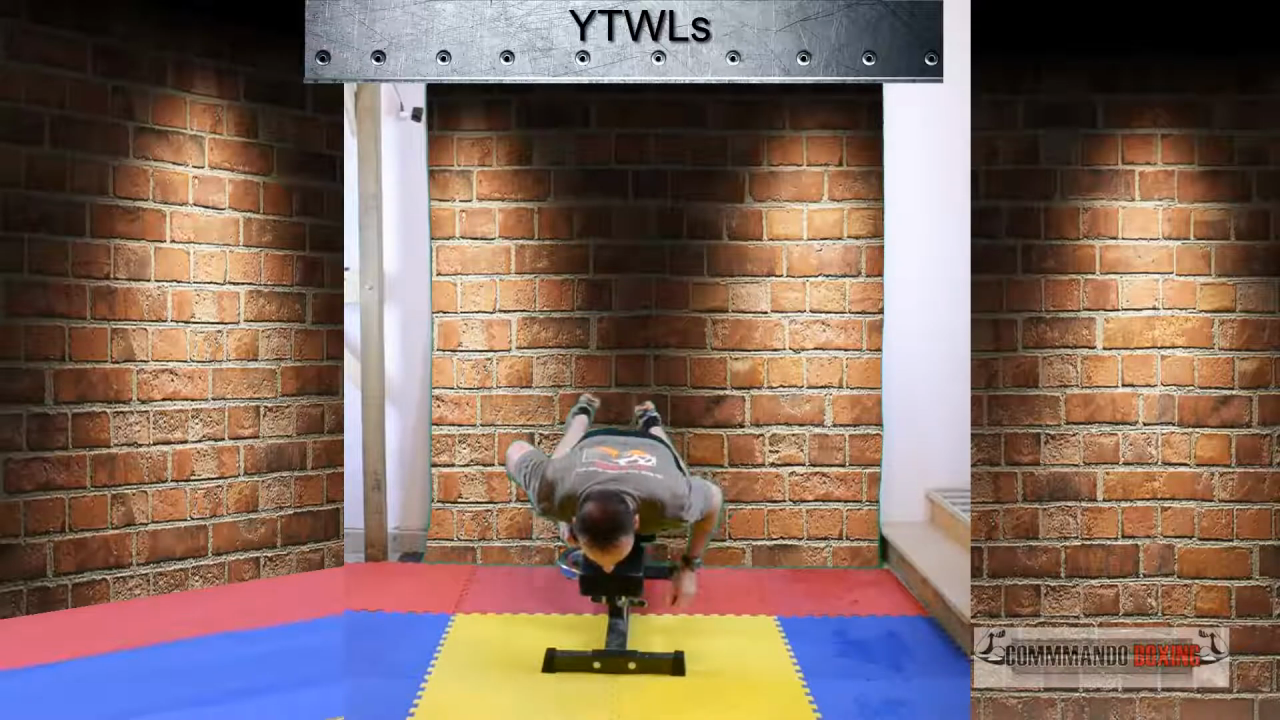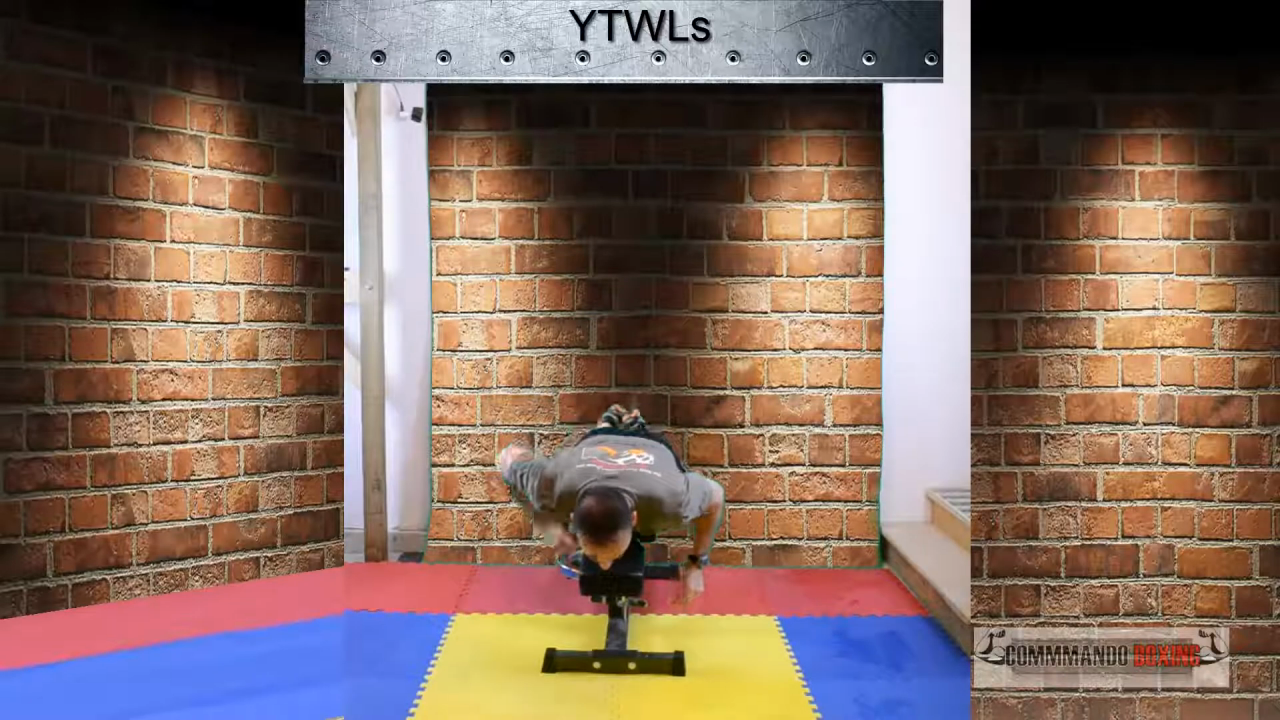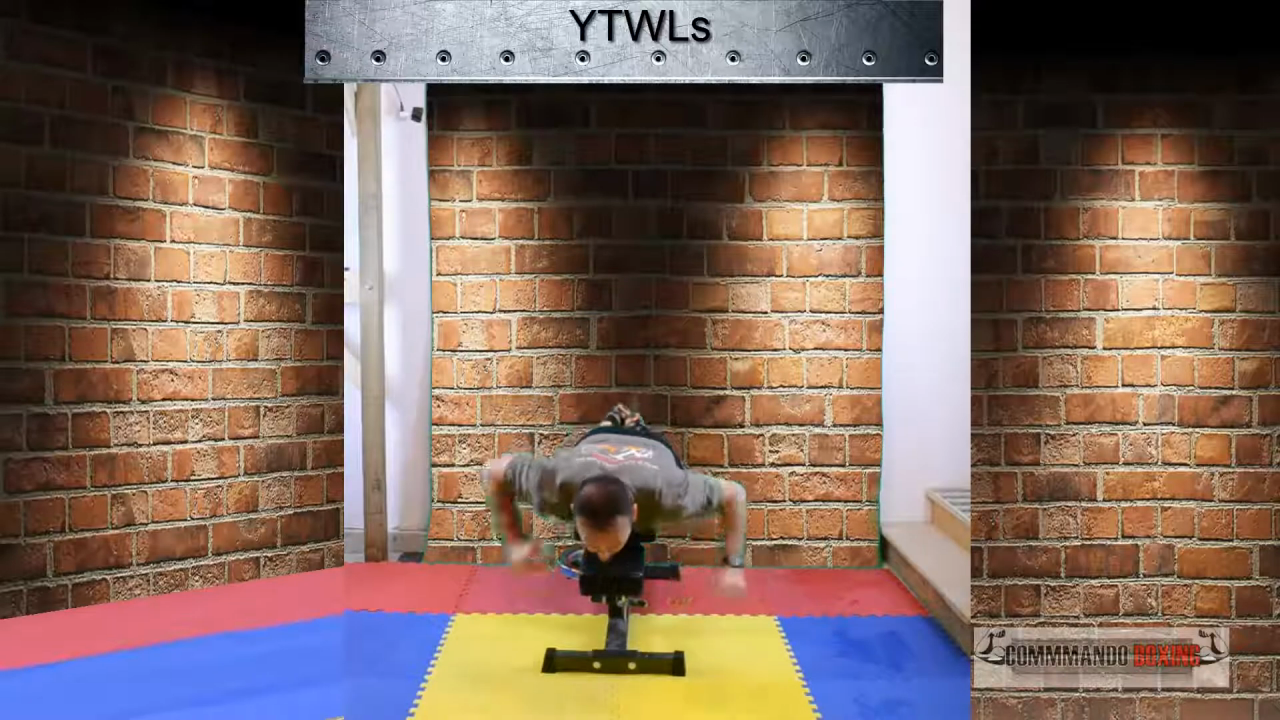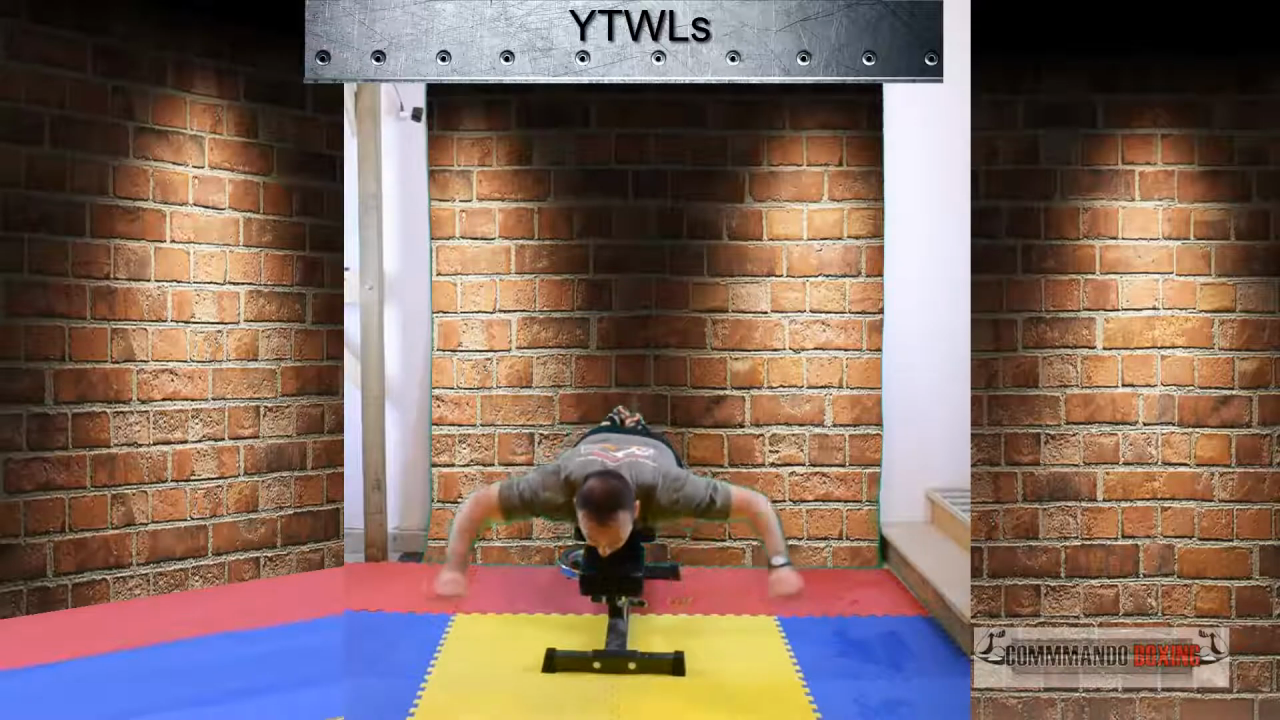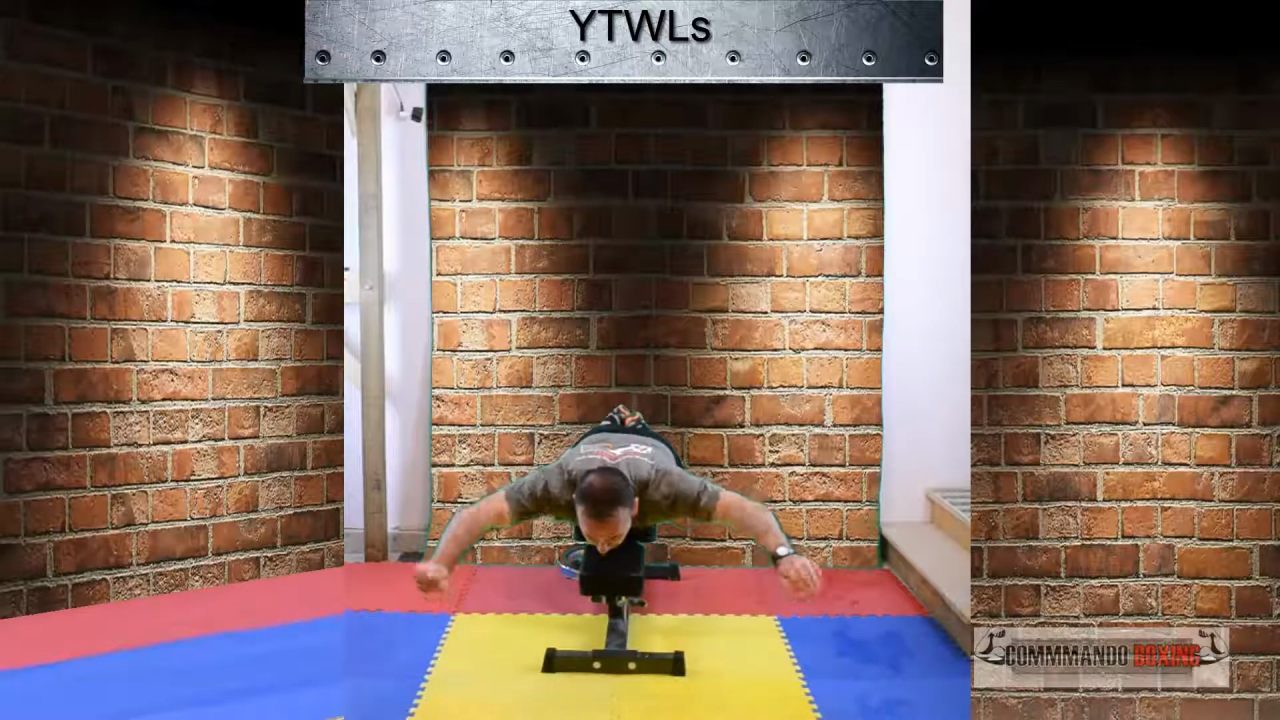
dt=0.2s
person 1, frame 1
left shoulder: (670, 503)
right shoulder: (553, 492)
left elbow: (714, 498)
right elbow: (516, 451)
left wrist: (689, 566)
left ankle: (650, 425)
right ankle: (583, 414)
person 1, frame 2
left shoulder: (667, 500)
right shoulder: (554, 491)
left elbow: (715, 496)
right elbow: (508, 457)
left wrist: (697, 564)
right wrist: (548, 523)
left ankle: (636, 430)
right ankle: (608, 424)
person 1, frame 3
left shoulder: (666, 494)
right shoulder: (554, 488)
left elbow: (735, 495)
right elbow: (494, 471)
left wrist: (733, 563)
right wrist: (515, 541)
left ankle: (636, 429)
right ankle: (612, 424)
person 1, frame 4
left shoulder: (665, 491)
right shoulder: (557, 485)
left elbow: (755, 502)
right elbow: (478, 502)
left wrist: (778, 563)
right wrist: (454, 567)
left hip: (654, 450)
left ankle: (636, 428)
right ankle: (612, 424)
person 1, frame 5
left shoulder: (662, 486)
right shoulder: (557, 483)
left elbow: (747, 508)
right elbow: (478, 514)
left wrist: (783, 551)
right wrist: (441, 560)
left hip: (653, 449)
right hip: (595, 443)
left ankle: (637, 427)
right ankle: (613, 423)
